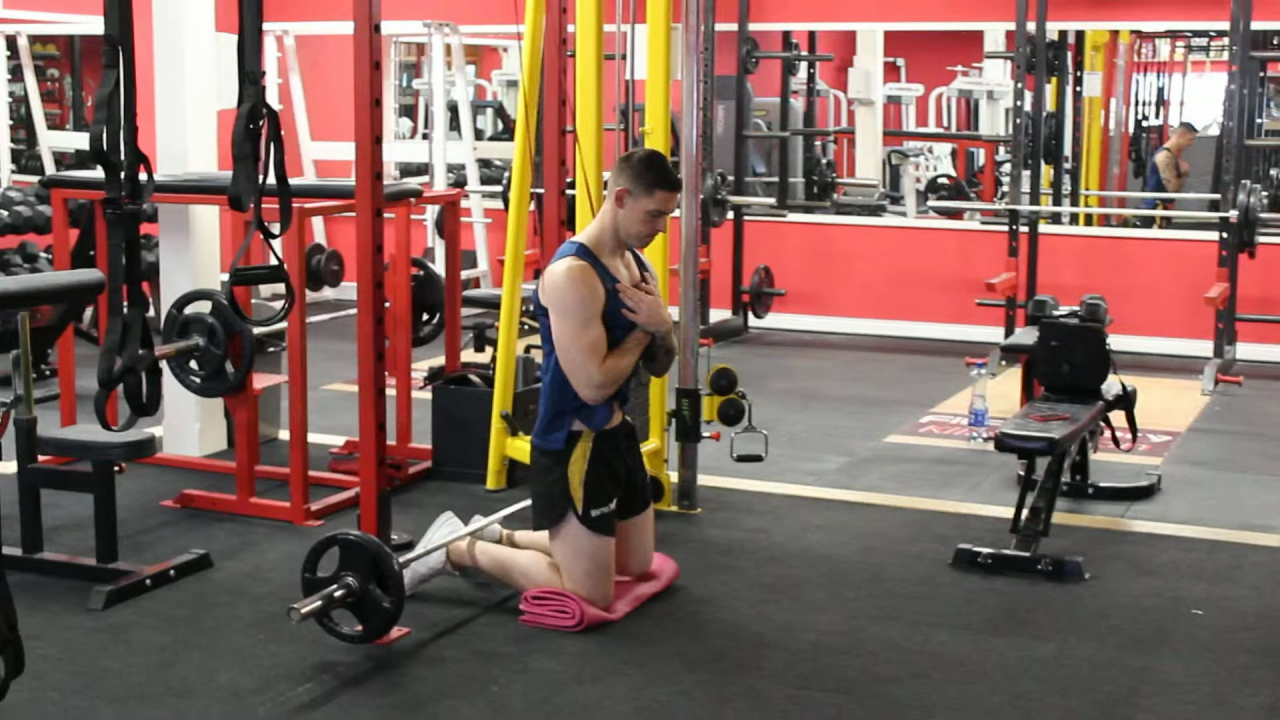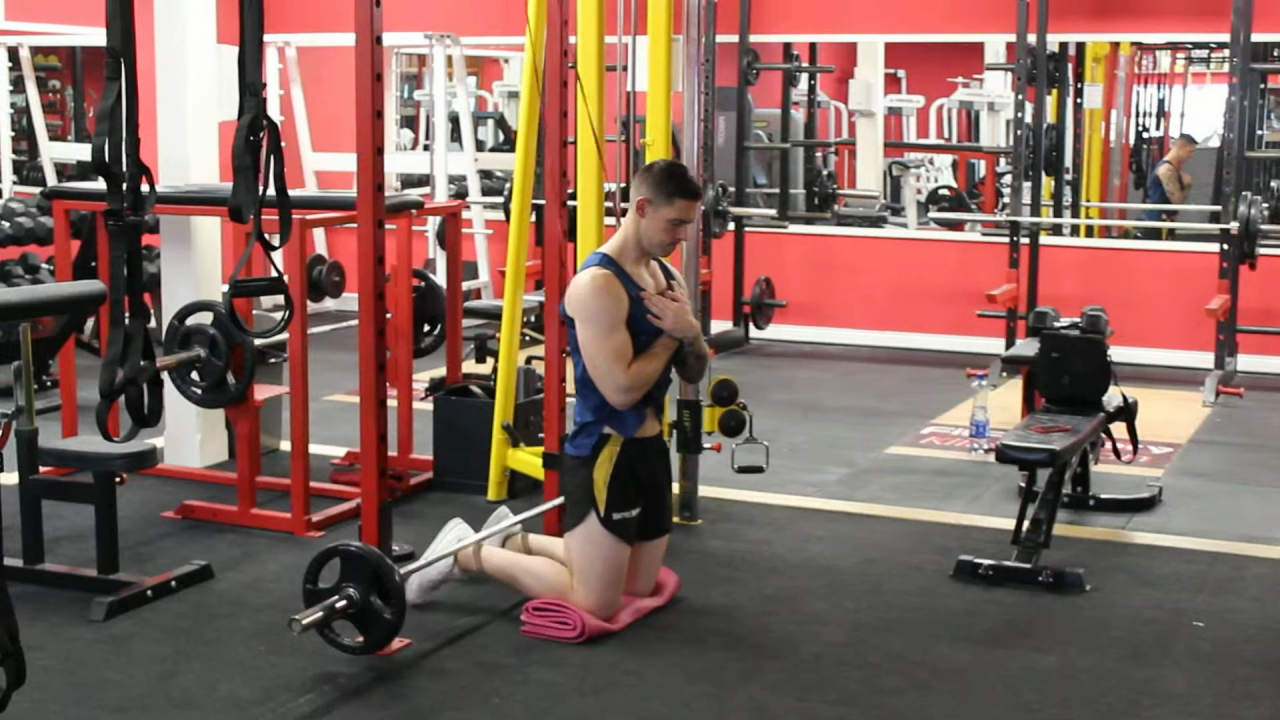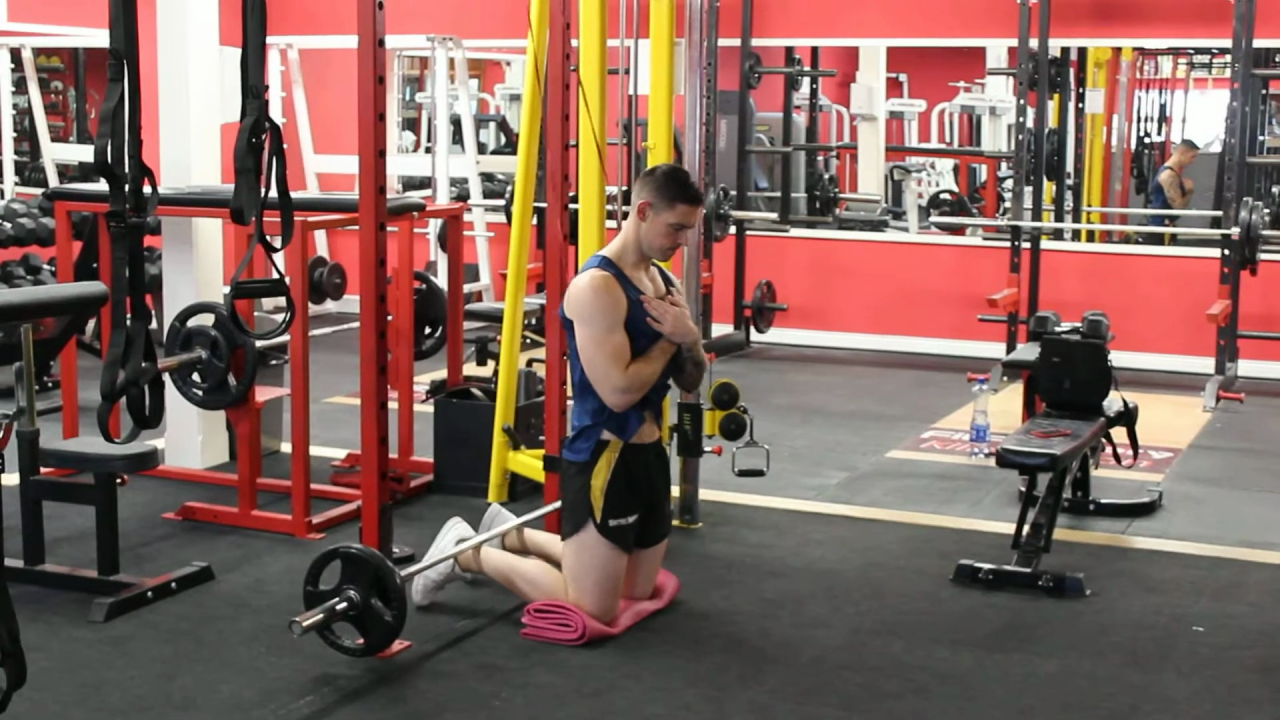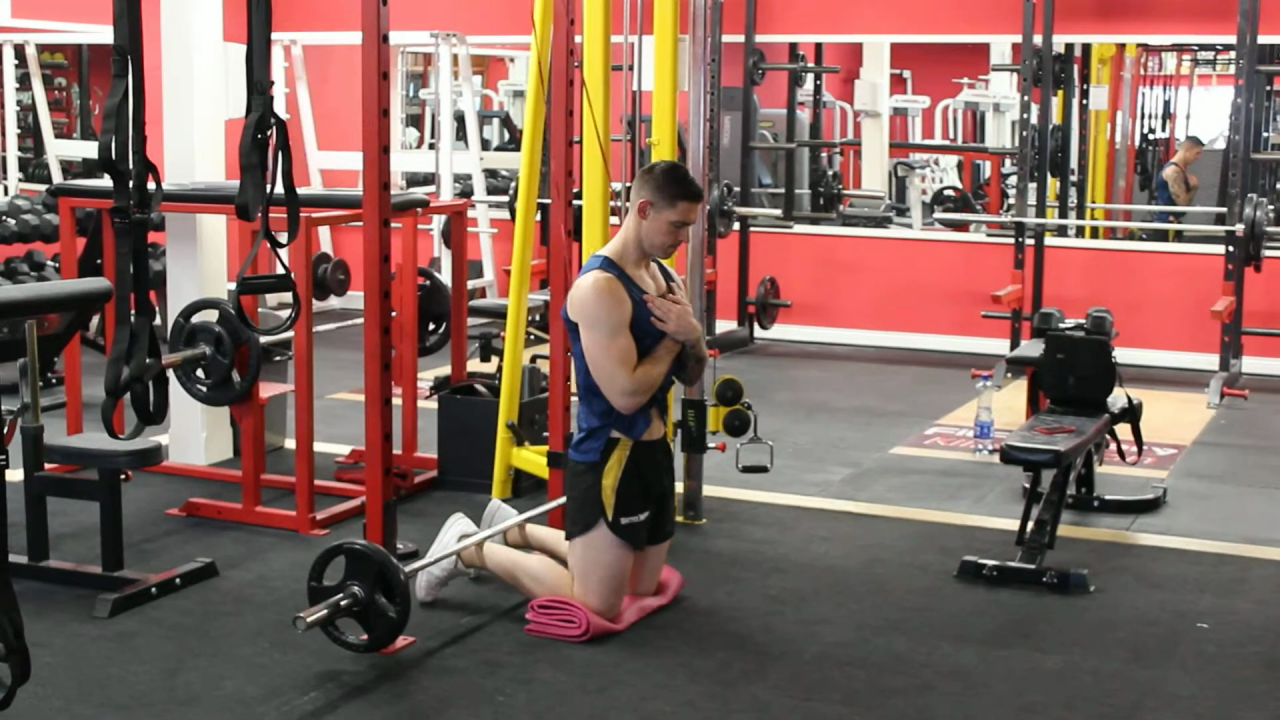
dt=0.4s
person 1, frame 1
left shoulder: (638, 265)
right shoulder: (572, 275)
left elbow: (659, 365)
right elbow: (593, 385)
left wrist: (663, 326)
right wrist: (643, 327)
left hip: (616, 434)
right hip: (574, 447)
left knee: (636, 566)
right knee: (590, 598)
left ankle: (500, 538)
right ankle: (457, 547)
person 1, frame 2
left shoulder: (667, 276)
right shoulder: (598, 284)
left elbow: (694, 372)
right elbow: (621, 389)
left wrist: (691, 332)
right wrist: (671, 334)
left hip: (649, 446)
right hip: (604, 453)
left knee: (638, 589)
right knee: (594, 607)
left ankle: (512, 538)
right ankle: (467, 552)
person 1, frame 3
left shoulder: (666, 282)
right shoulder: (597, 286)
left elbow: (690, 381)
right elbow: (618, 392)
left wrist: (689, 337)
right wrist: (669, 338)
left hip: (647, 451)
right hip: (604, 458)
left knee: (637, 591)
right knee: (593, 611)
left ankle: (511, 535)
right ankle: (466, 552)
person 1, frame 4
left shoulder: (664, 277)
right shoulder: (600, 287)
left elbow: (690, 374)
right elbow: (625, 394)
left wrist: (693, 335)
right wrist: (673, 337)
left hip: (653, 449)
right hip: (610, 458)
left knee: (641, 588)
right knee: (596, 607)
left ankle: (512, 529)
right ankle: (469, 548)
